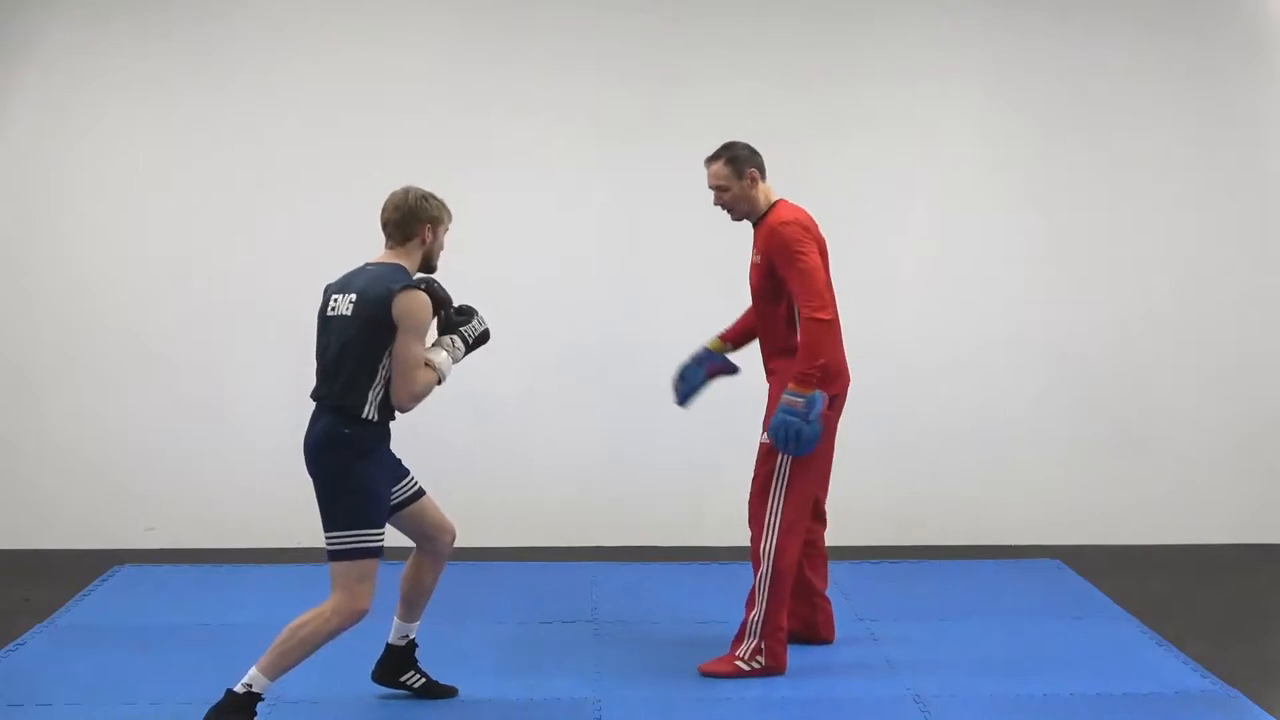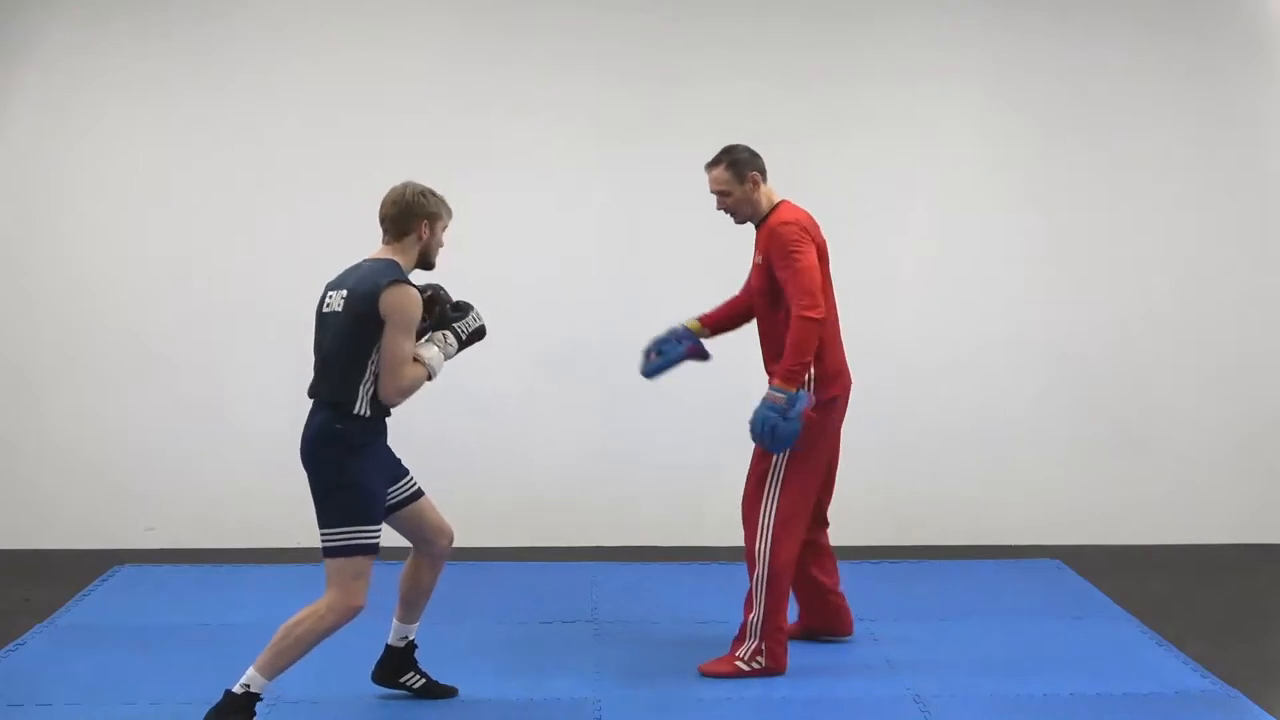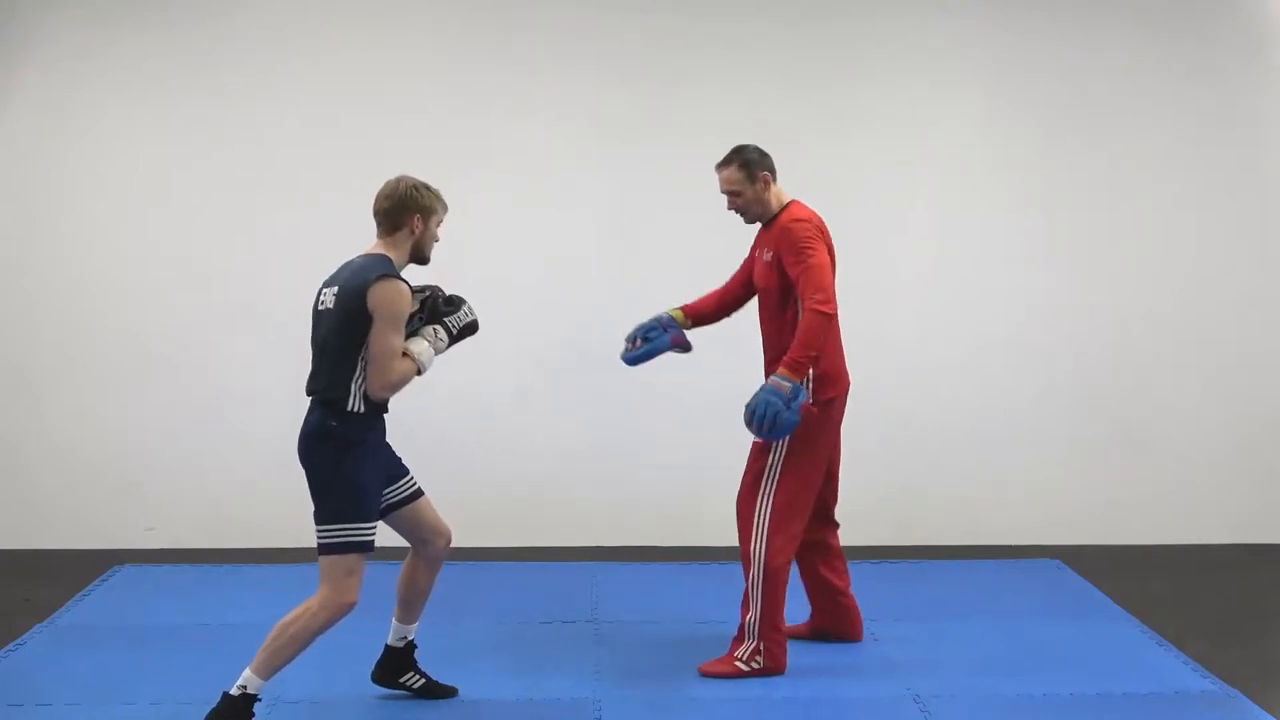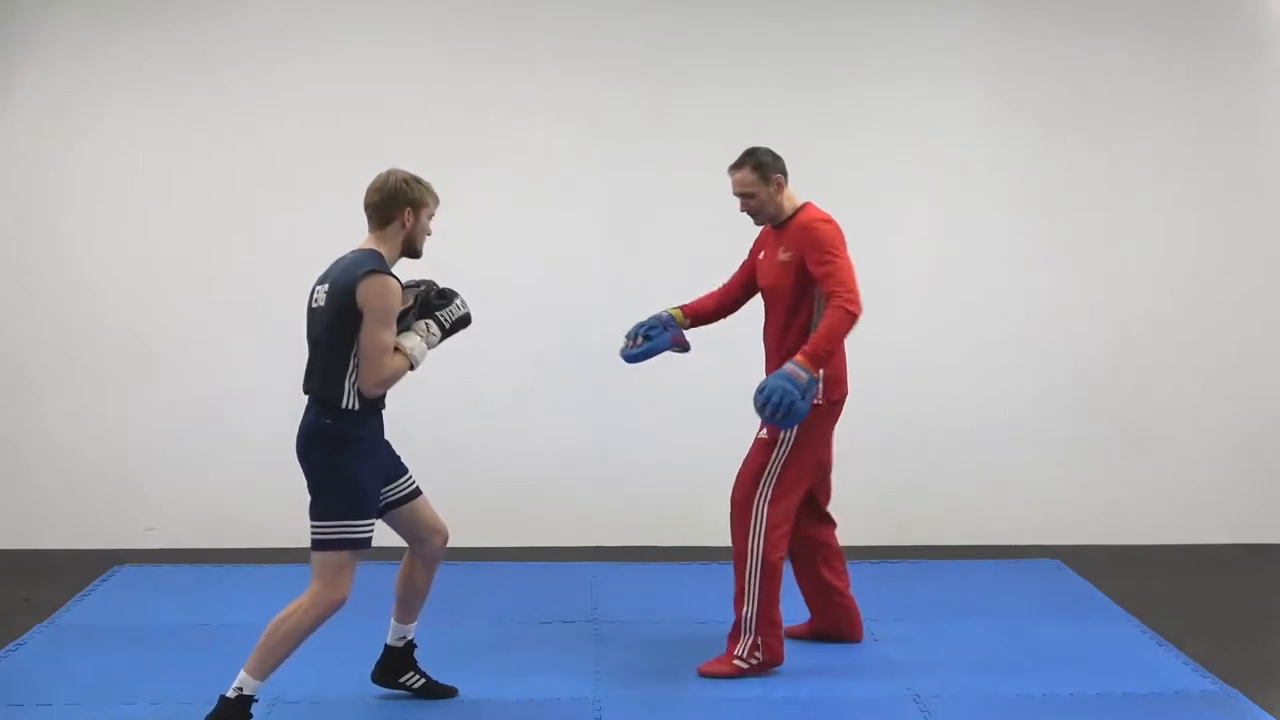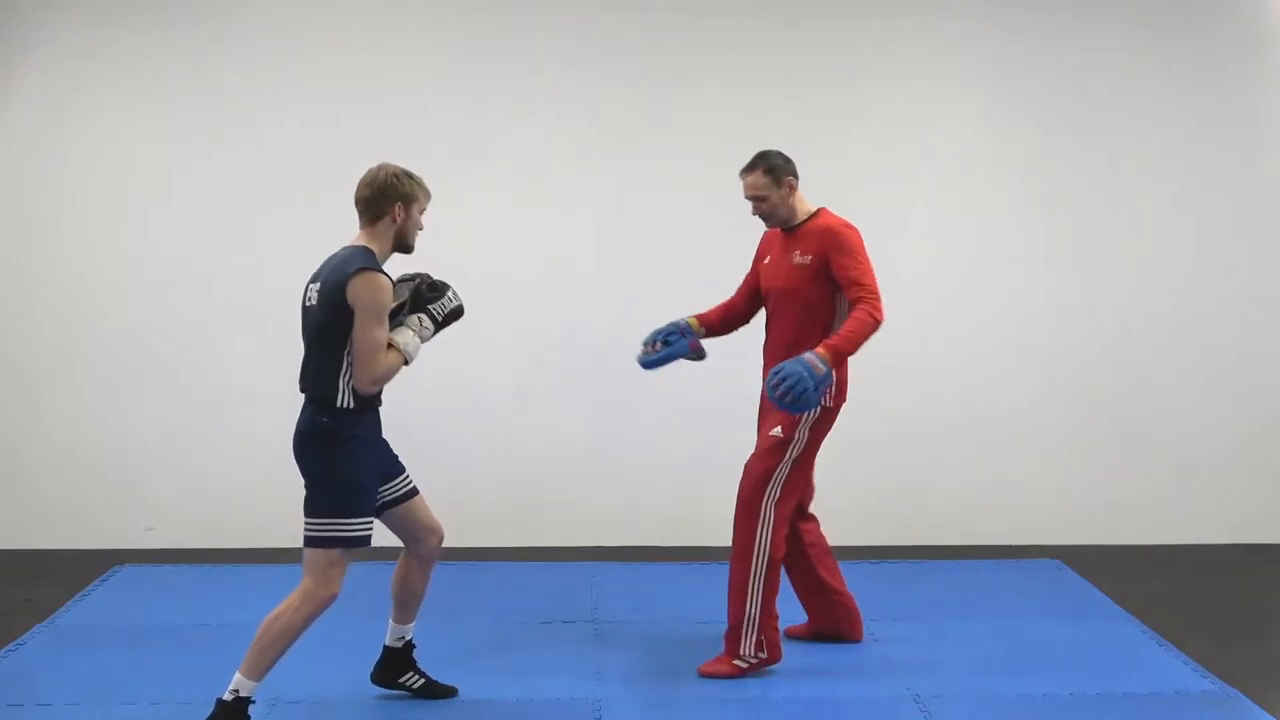
dt=0.1s
person 1, frame 1
left shoulder: (343, 285)
right shoulder: (410, 297)
right elbow: (405, 395)
right wrist: (453, 345)
left hip: (344, 437)
right hip: (351, 446)
left knee: (439, 538)
right knee: (350, 603)
left ankle: (397, 659)
person 1, frame 2
left shoulder: (348, 280)
right shoulder: (400, 292)
right elbow: (392, 390)
right wrist: (445, 342)
left hip: (353, 438)
right hip: (345, 445)
left knee: (437, 540)
right knee: (345, 599)
left ankle: (396, 660)
person 1, frame 3
left shoulder: (345, 276)
right shoulder: (389, 286)
right elbow: (381, 385)
left wrist: (412, 325)
right wrist: (436, 337)
left hip: (355, 436)
right hip: (342, 442)
left knee: (435, 540)
right knee: (338, 597)
left ankle: (396, 660)
person 1, frame 4
left shoulder: (341, 270)
right shoulder: (379, 282)
right elbow: (374, 380)
left wrist: (405, 318)
right wrist: (427, 331)
left hip: (355, 434)
right hip: (341, 439)
left knee: (432, 539)
right knee: (329, 592)
left ankle: (396, 660)
person 1, frame 5
left shoulder: (335, 267)
right shoulder: (370, 279)
right elbow: (368, 378)
left wrist: (398, 315)
right wrist: (419, 326)
left hip: (354, 433)
right hip: (337, 438)
left knee: (427, 539)
right knee: (320, 589)
left ankle: (395, 660)
person 2, frame 1
left shoulder: (787, 228)
right shoulder: (766, 228)
left elbow: (819, 313)
left wrist: (800, 392)
right wrist: (715, 350)
left hip: (808, 390)
right hip: (805, 386)
left knee: (774, 513)
right knee: (800, 508)
left ankle: (760, 648)
right ankle: (809, 619)
person 2, frame 2
left shoulder: (787, 228)
right shoulder: (770, 230)
left elbow: (811, 312)
right elbow: (751, 301)
left wrist: (783, 389)
right wrist: (693, 329)
left hip: (806, 391)
right hip: (816, 388)
left knee: (771, 511)
right knee: (804, 505)
left ankle: (761, 648)
right ankle: (824, 613)
person 2, frame 3
left shoulder: (798, 227)
right shoulder: (769, 232)
left elbow: (820, 308)
right elbow: (734, 293)
left wrist: (787, 377)
right wrist: (676, 320)
left hip: (805, 390)
right hip: (812, 389)
left knee: (766, 510)
right knee: (810, 508)
left ankle: (759, 648)
right ankle: (837, 616)
person 2, frame 4
left shoulder: (816, 229)
right shoulder: (768, 238)
left elbow: (845, 304)
right elbow: (732, 295)
left wrist: (803, 364)
right wrist: (675, 319)
left hip: (807, 391)
right hip: (785, 389)
left knee: (756, 502)
right knee: (802, 507)
left ankle: (755, 645)
right ankle: (837, 616)
person 2, frame 5
left shoulder: (835, 235)
right shoulder: (772, 242)
left elbow: (869, 308)
right elbow: (744, 305)
left wrist: (823, 357)
right wrist: (692, 327)
left hip: (811, 392)
right hip: (783, 391)
left knee: (760, 502)
right knee: (788, 507)
left ankle: (752, 645)
right ankle: (836, 618)
